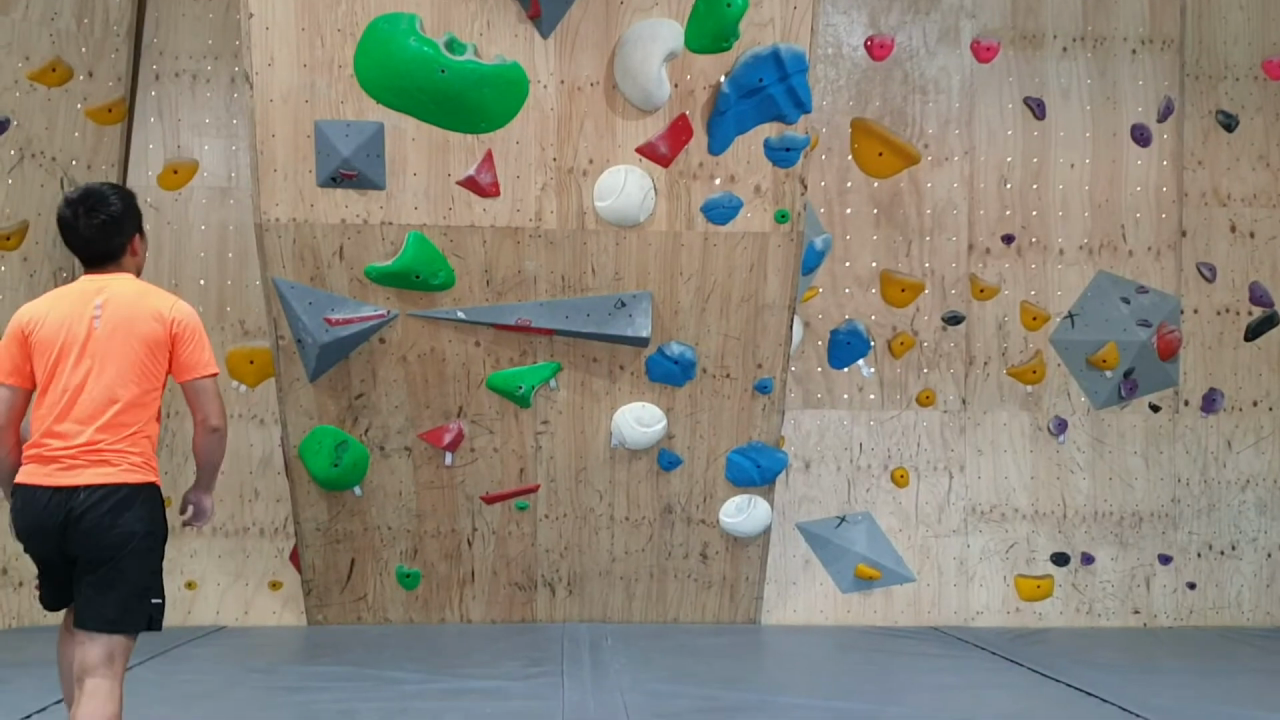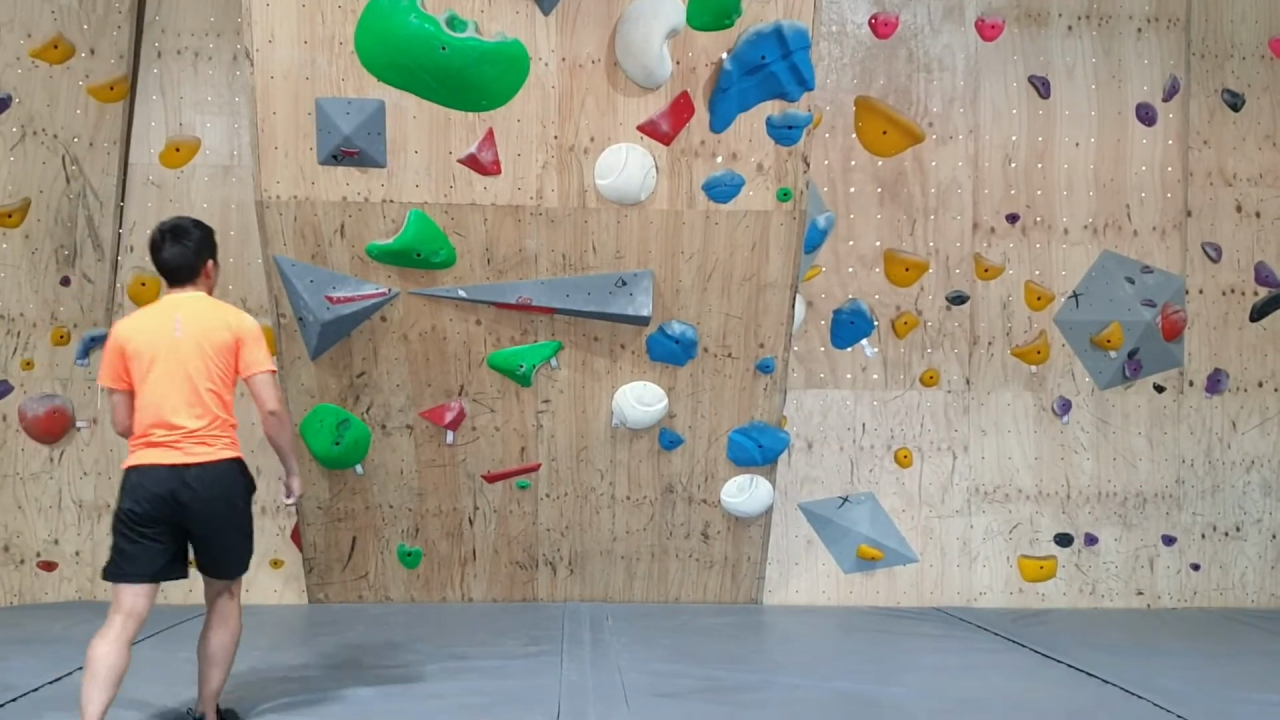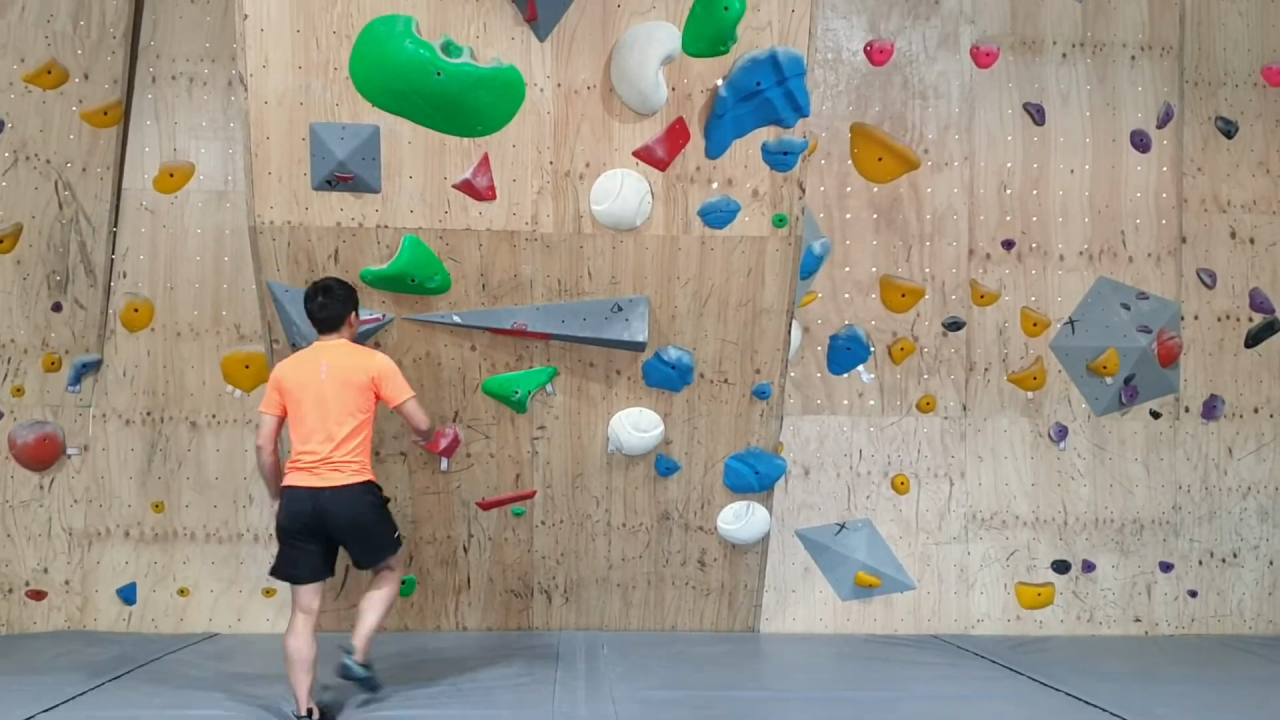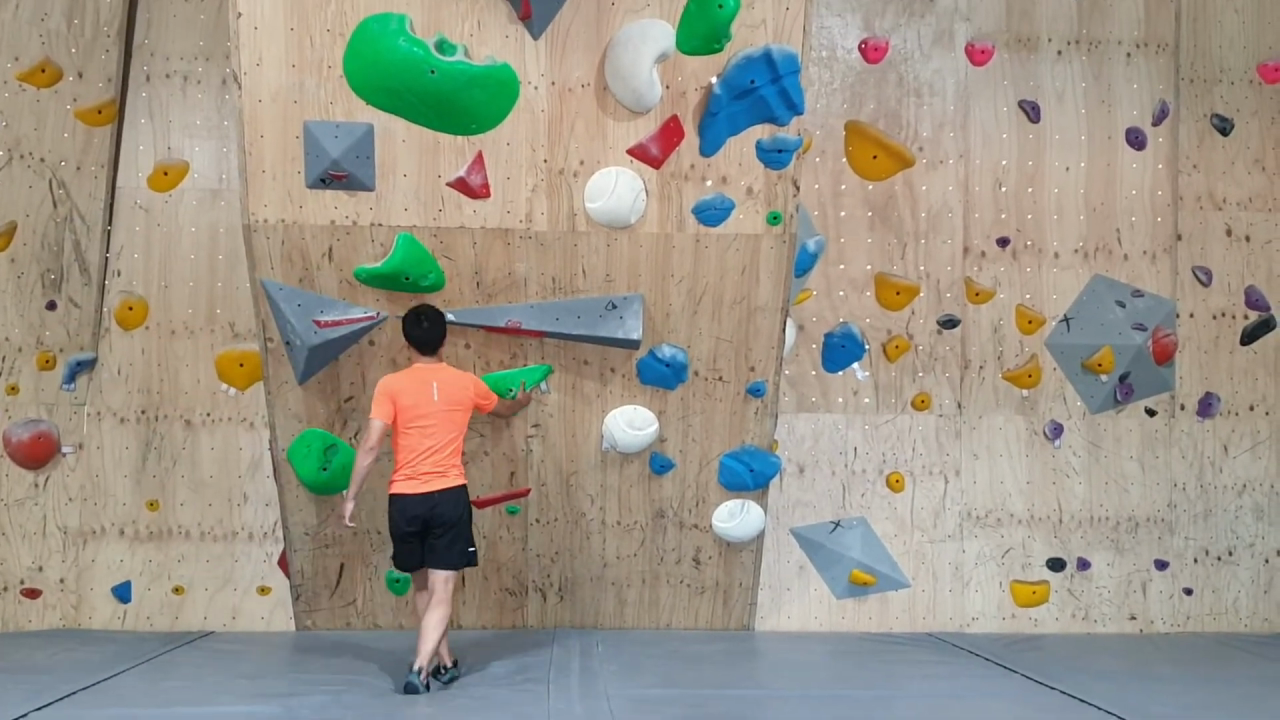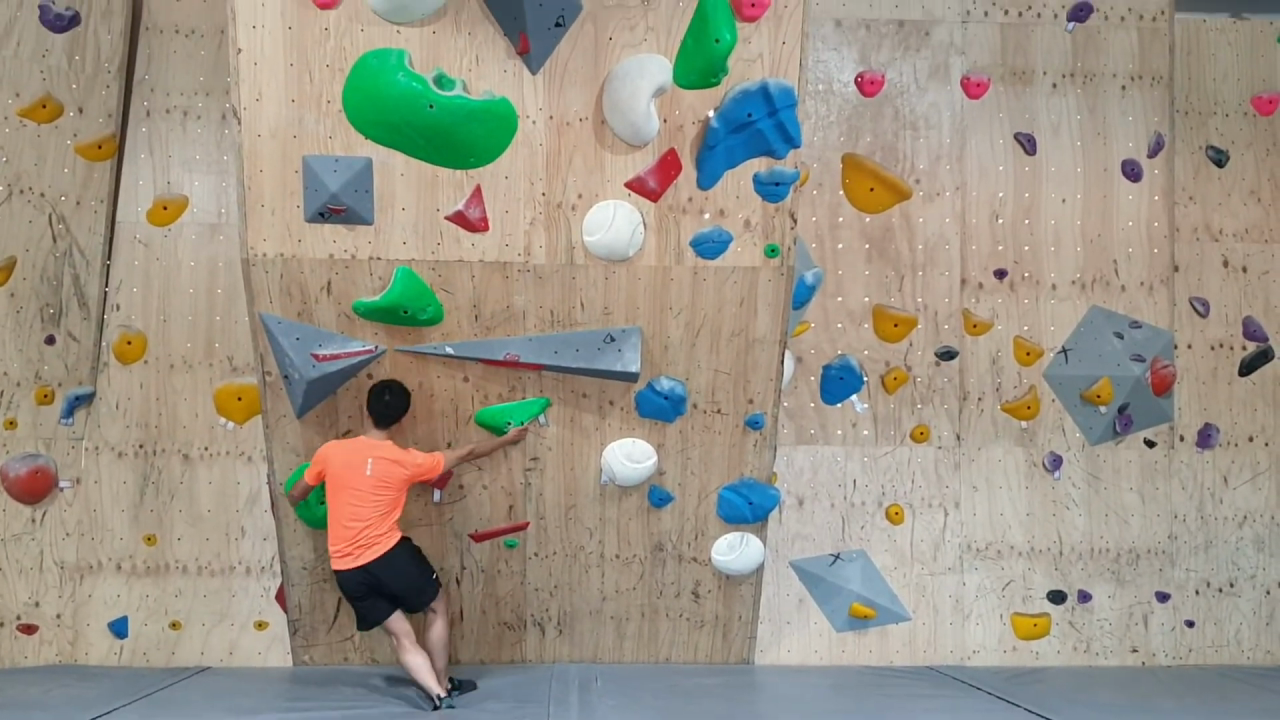
dt=1s
person 1, frame 1
right shoulder: (171, 313)
right elbow: (212, 421)
right wrist: (202, 490)
right hip: (124, 497)
left knee: (79, 620)
right knee: (101, 667)
person 1, frame 2
left shoulder: (127, 330)
right shoulder: (237, 323)
left elbow: (123, 424)
right elbow: (272, 408)
right wrist: (291, 469)
left hip: (145, 478)
right hip: (216, 475)
left knee: (125, 613)
right knee: (223, 597)
person 1, frame 3
left shoulder: (285, 370)
right shoulder: (373, 363)
left elbow: (264, 445)
right elbow: (421, 425)
left wrist: (275, 497)
right wrist: (428, 439)
left hip: (297, 496)
right hip: (351, 493)
left knee: (305, 610)
right knee: (387, 573)
right ankle: (357, 654)
person 1, frame 4
left shoulder: (391, 385)
right shoulder: (467, 383)
left elbow: (371, 445)
right elbow: (504, 410)
left wrist: (351, 496)
right wrist: (521, 401)
left hip: (404, 500)
right hip: (449, 497)
left knee: (423, 587)
right knee: (441, 593)
left ankle: (444, 662)
right ankle: (420, 669)
person 1, frame 5
left shoulder: (330, 452)
right shoulder: (408, 462)
left elbow: (296, 495)
right elbow: (466, 453)
left wrist: (294, 496)
right wrist: (507, 439)
left hip: (346, 572)
right hip: (389, 556)
left knee: (400, 633)
right knee: (437, 608)
left ankle: (437, 694)
right ankle: (444, 685)
